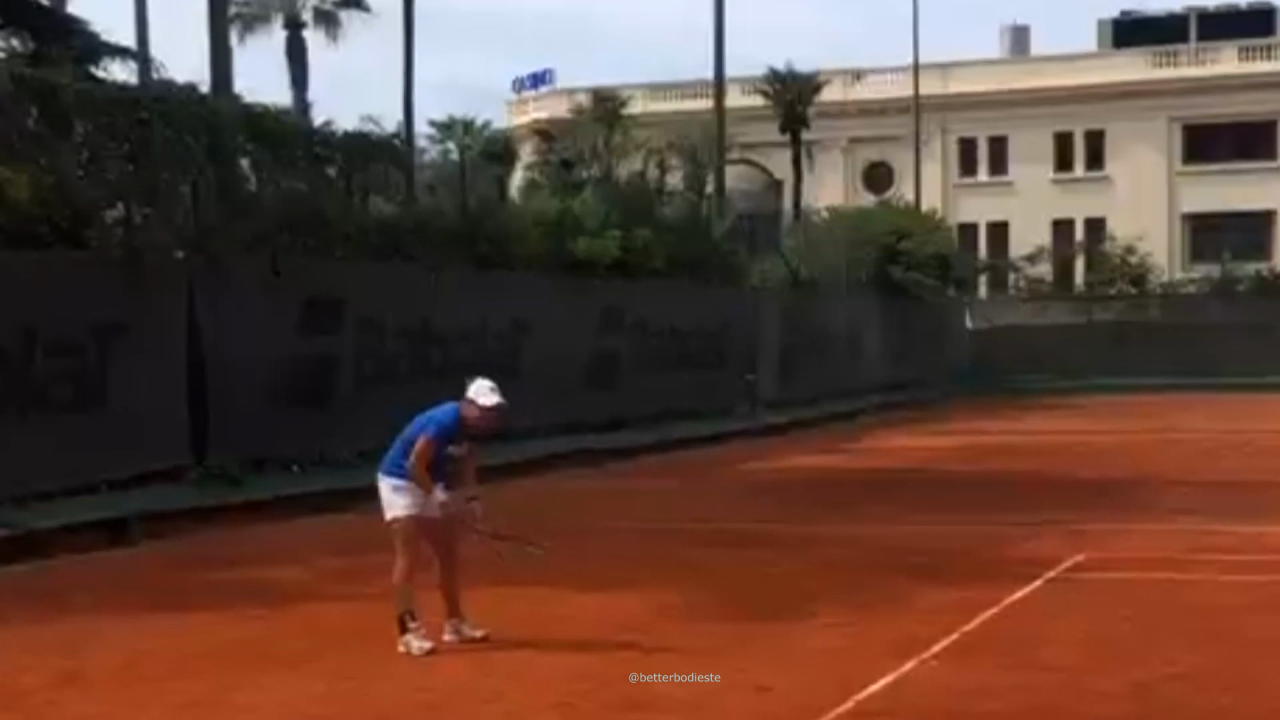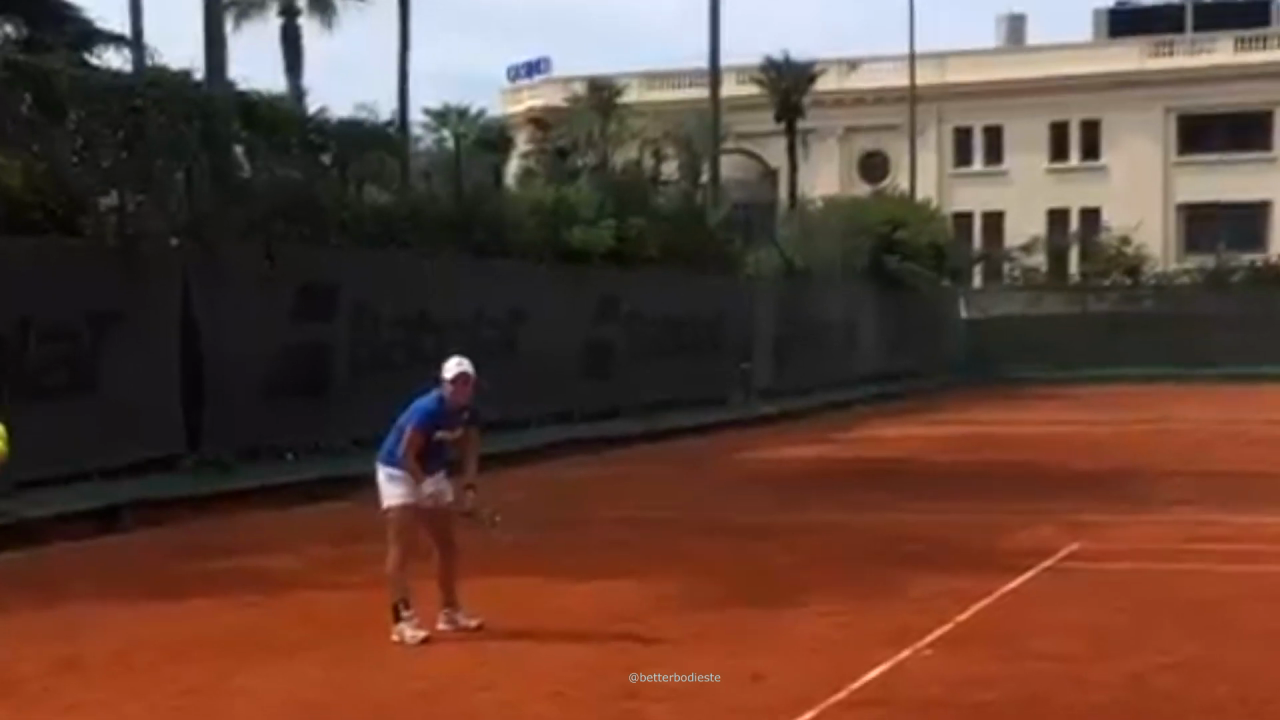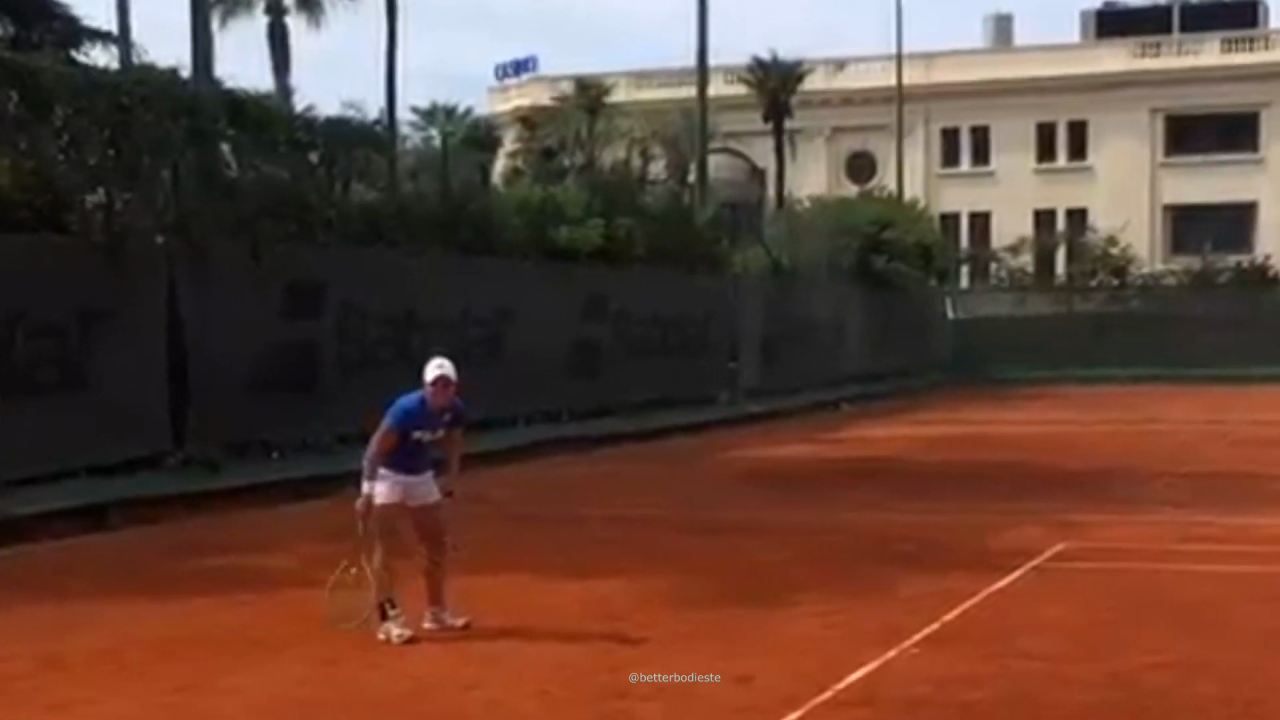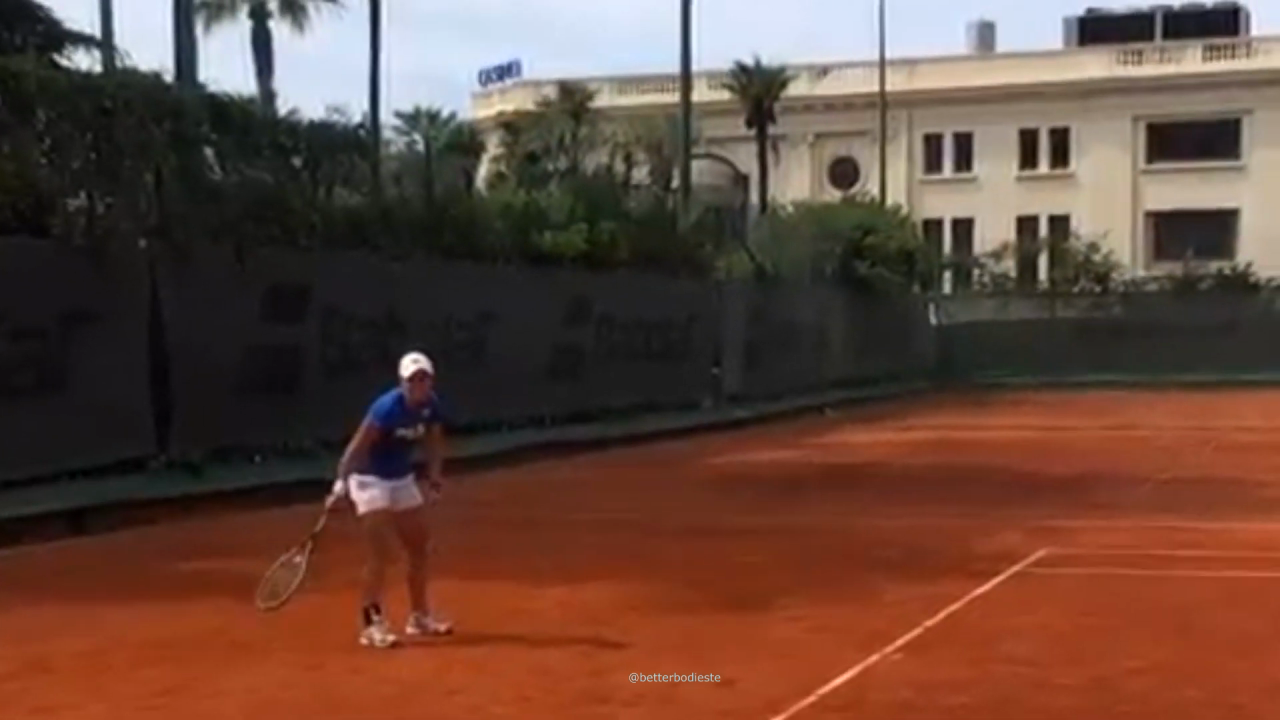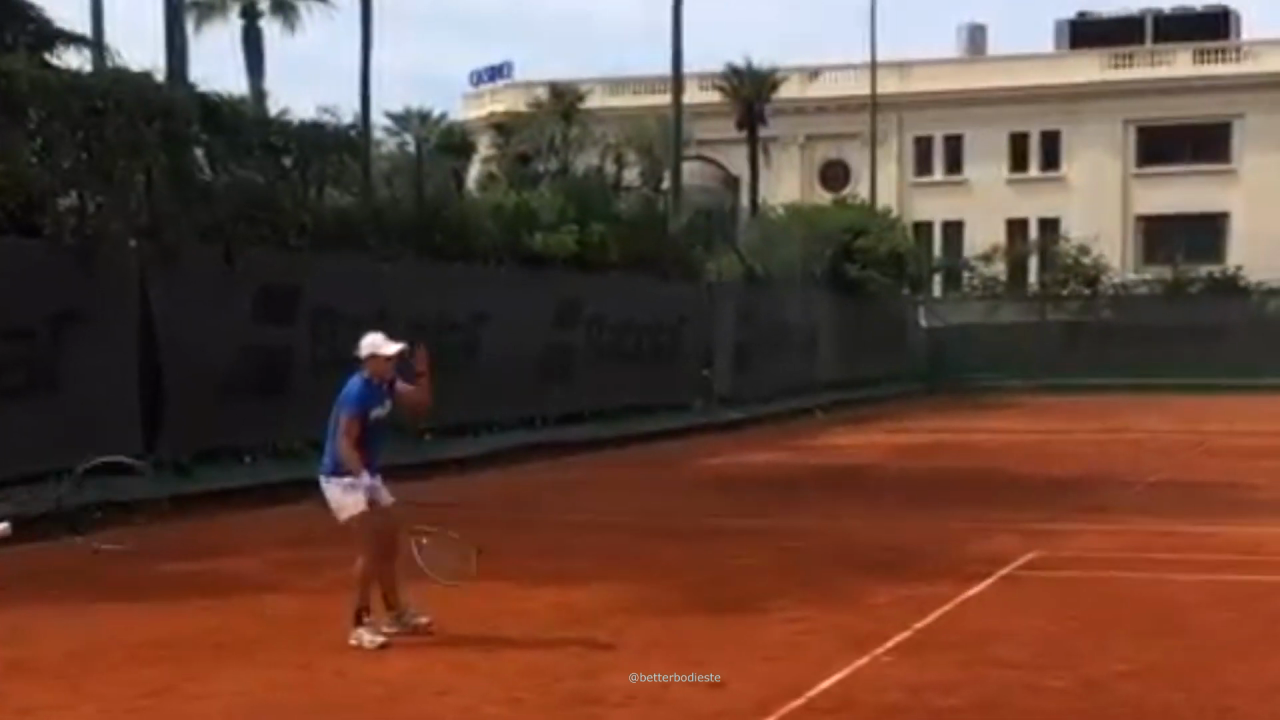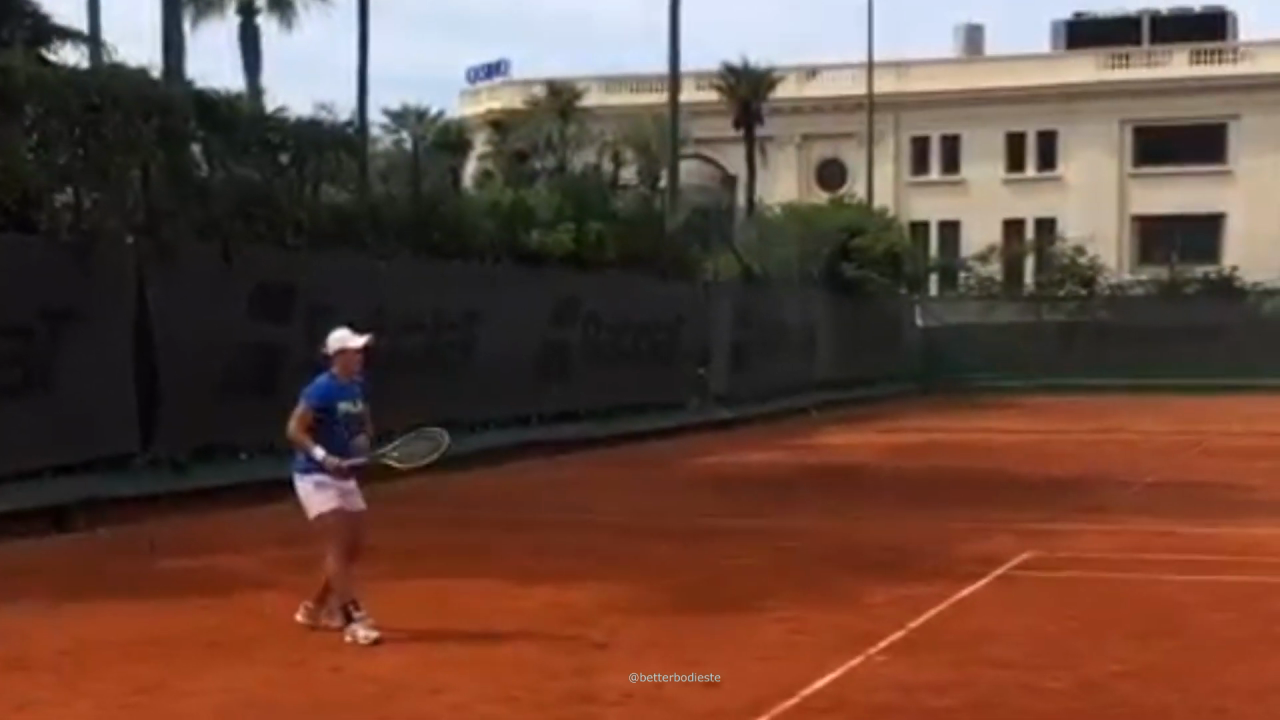
dt=0.4s
person 1, frame 1
left shoulder: (470, 425)
right shoulder: (444, 422)
left elbow: (465, 462)
right elbow: (414, 465)
left wrist: (471, 497)
right wrist: (439, 497)
left hip: (430, 486)
right hip: (400, 482)
left knee: (449, 554)
right knee: (409, 557)
left ankle: (455, 623)
right ankle: (409, 631)
person 1, frame 2
left shoulder: (467, 410)
right shoulder: (428, 409)
left elbow: (468, 446)
right elbow: (405, 455)
left wrist: (469, 484)
right wrist: (428, 489)
left hip: (432, 474)
right hip: (398, 472)
left knee: (448, 543)
right knee: (401, 545)
left ankle: (449, 612)
right ankle: (403, 620)
person 1, frame 3
left shoulder: (455, 410)
right shoulder: (407, 409)
left elbow: (452, 448)
right elbow: (375, 449)
left wrist: (447, 487)
right wrist: (367, 491)
left hip: (421, 474)
right hip: (385, 472)
left knee: (437, 542)
right knee: (386, 544)
left ankle: (436, 611)
right ankle: (389, 618)
person 1, frame 4
left shoulder: (432, 405)
right shoulder: (387, 408)
left elbow: (433, 443)
right elbow: (356, 447)
left wrist: (434, 480)
right wrist: (340, 486)
left hip: (403, 479)
right hip: (370, 479)
left knee: (419, 546)
right knee: (380, 549)
left ankle: (419, 616)
right ankle: (372, 624)
person 1, frame 5
left shoulder: (386, 383)
right shoulder: (356, 393)
left elbow: (420, 403)
right elbow: (345, 444)
left wrist: (421, 373)
right wrist: (365, 485)
left hip: (368, 476)
right hip: (343, 478)
left knee: (389, 542)
right knee: (371, 549)
left ankle: (396, 614)
right ankle: (361, 625)
person 1, frame 6
left shoulder: (357, 386)
right shoulder: (321, 388)
left elbow: (365, 422)
right elbow: (294, 430)
left wrist: (364, 438)
right wrist: (322, 456)
left hip: (343, 476)
right hip: (315, 476)
left knee: (352, 547)
right knee: (339, 546)
left ankle: (316, 609)
right ankle: (354, 620)
